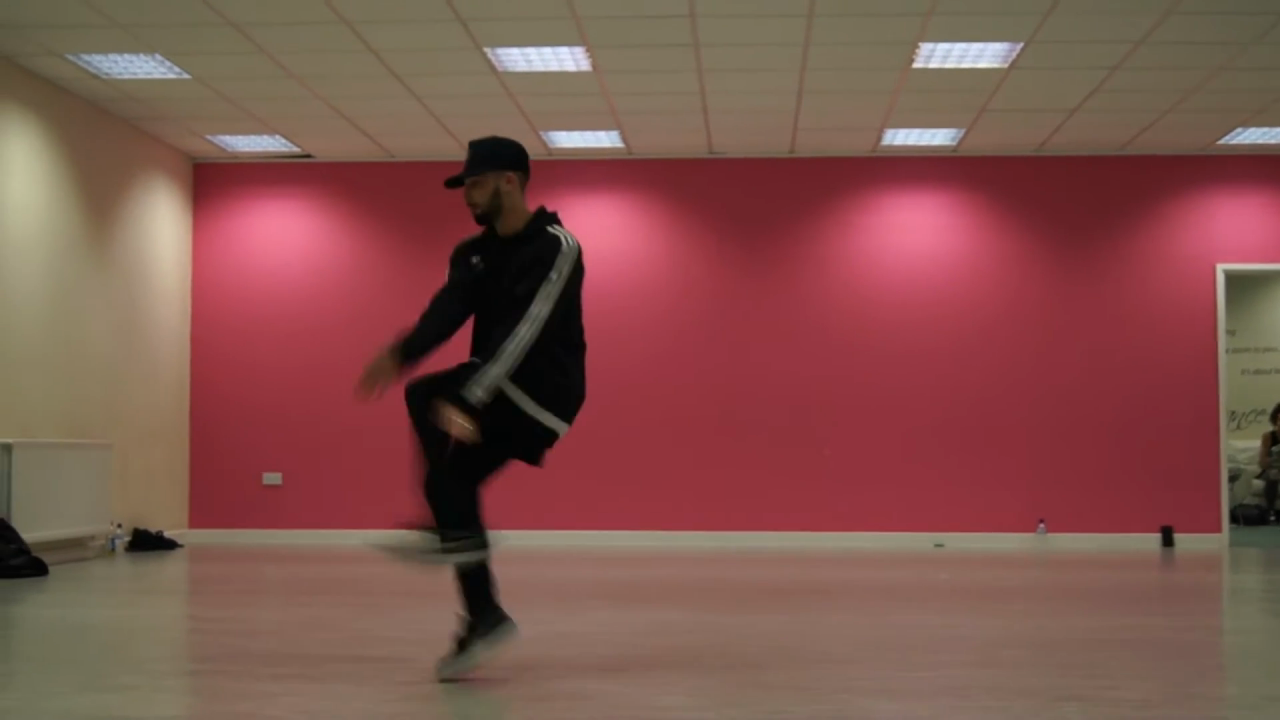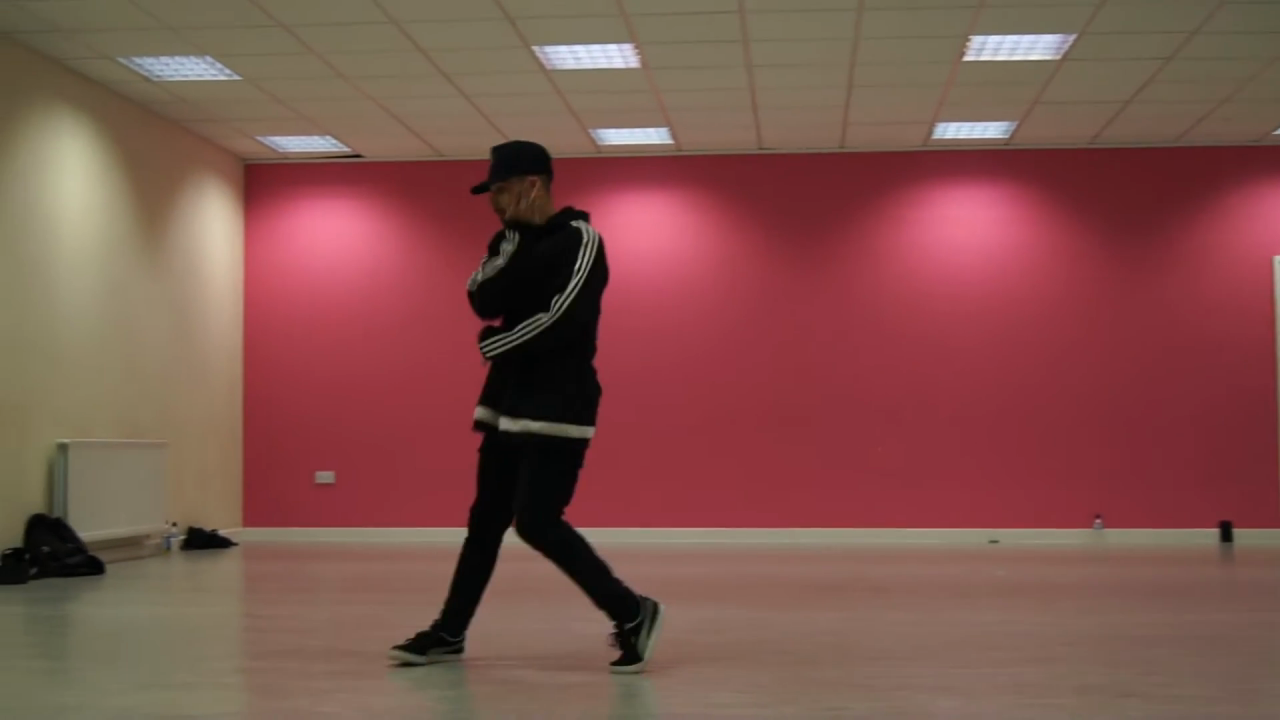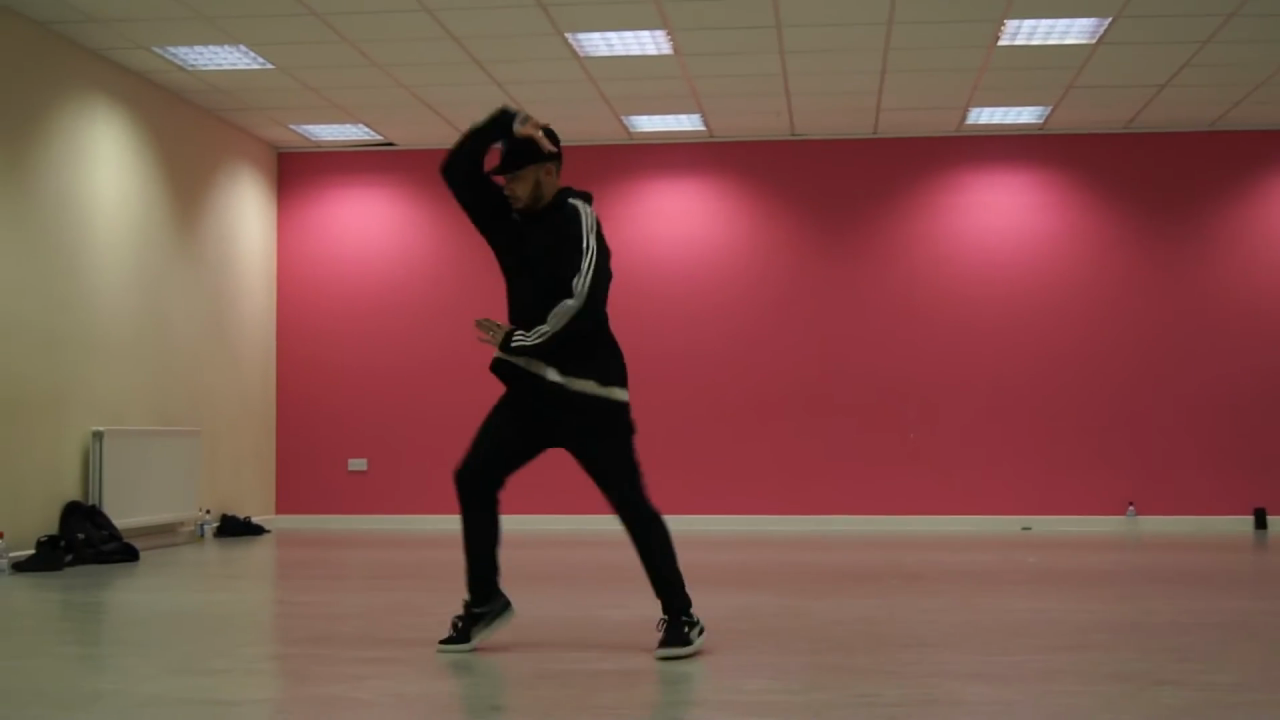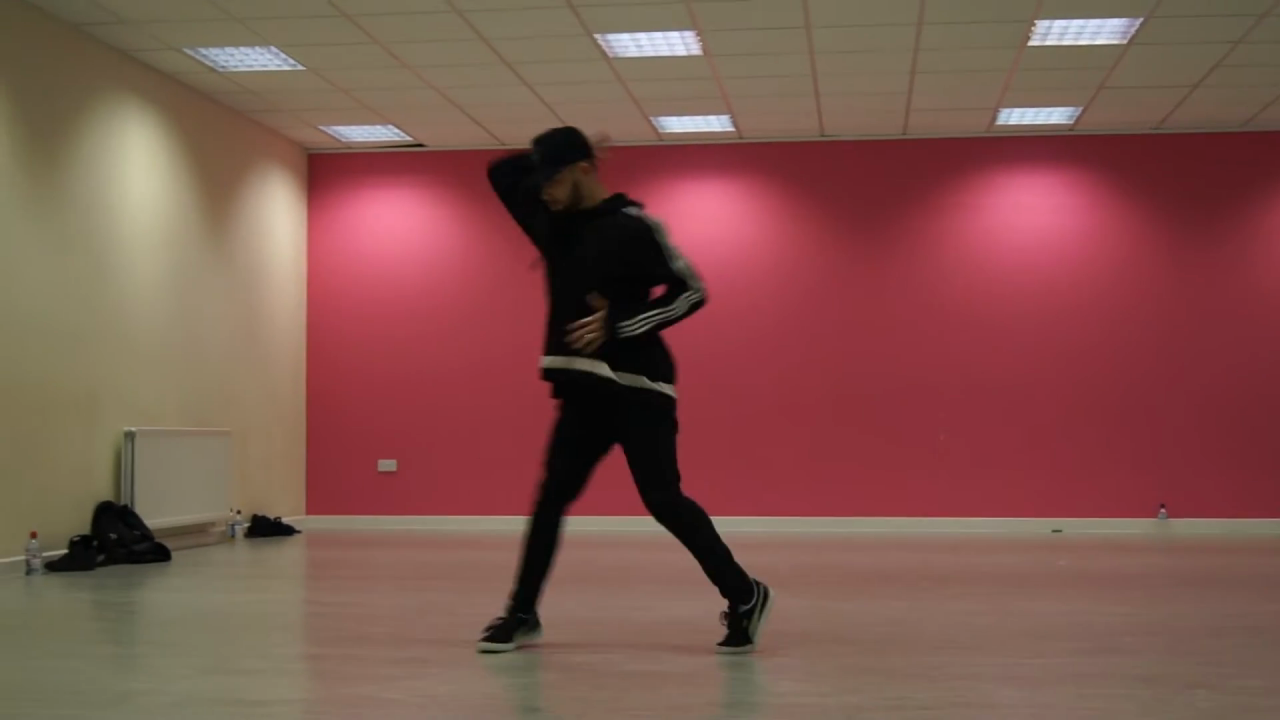
dt=0.3s
person 1, frame 1
left shoulder: (557, 247)
right shoulder: (473, 251)
left elbow: (527, 332)
right elbow: (442, 317)
left wrist: (470, 402)
right wrist: (395, 356)
left hip: (540, 396)
right hip: (499, 389)
left knee: (429, 397)
left ankle: (454, 540)
right ankle: (483, 617)
person 1, frame 2
left shoulder: (579, 239)
right shoulder: (507, 243)
left elbow: (557, 321)
right elbow: (481, 302)
left wrist: (489, 348)
right wrist: (518, 234)
left hip: (557, 410)
right hip: (508, 408)
left knee: (536, 523)
right knee: (486, 521)
left ankle: (633, 614)
right ankle: (449, 632)
person 1, frame 3
left shoulder: (575, 219)
right shoulder: (510, 219)
left elbow: (582, 303)
right elbow: (456, 167)
left wrist: (514, 339)
right wrist: (506, 120)
left hip: (588, 388)
right hip: (532, 386)
left knee: (628, 500)
right knee: (472, 479)
left ankle: (680, 617)
right ankle: (485, 602)
person 1, frame 4
left shoulder: (635, 226)
right shoulder: (551, 222)
left elbow: (692, 292)
right elbow: (501, 172)
left wrist: (618, 327)
right wrist: (548, 152)
left hip: (639, 383)
right hip: (584, 388)
left knee: (662, 498)
right knee: (553, 496)
left ankle: (744, 598)
right ankle: (521, 613)
